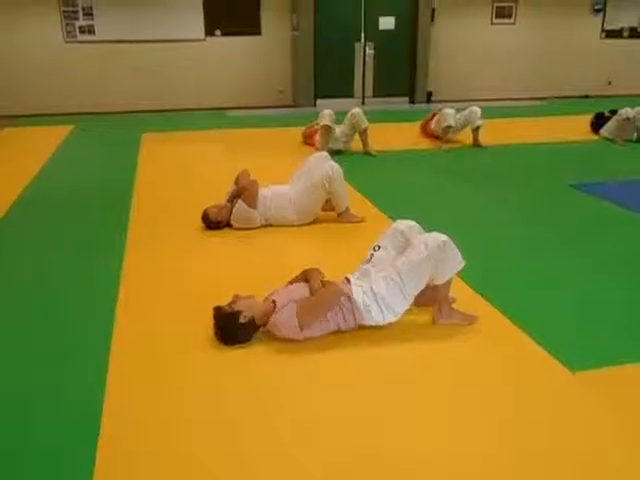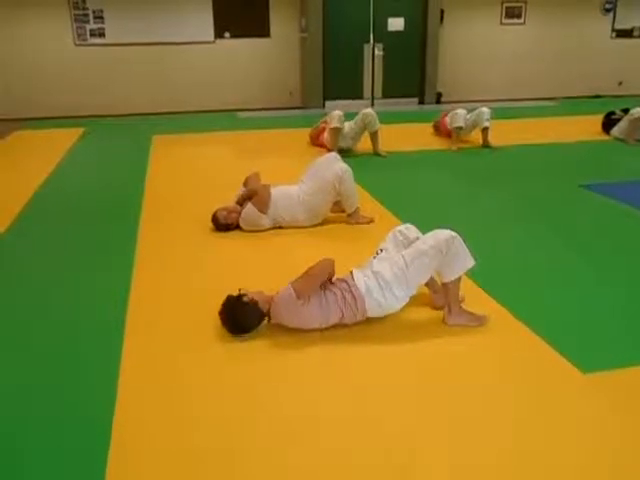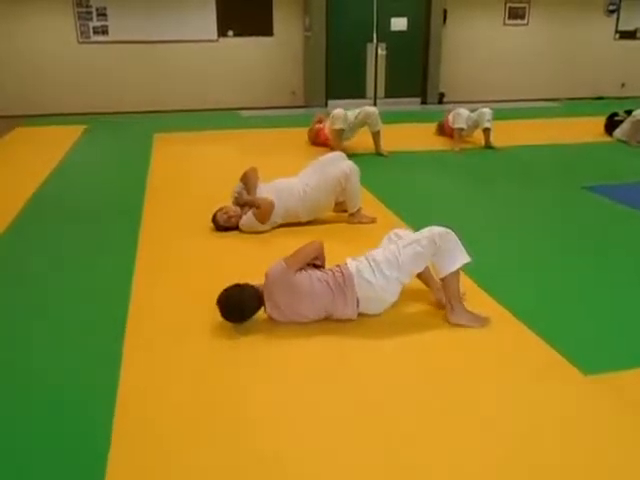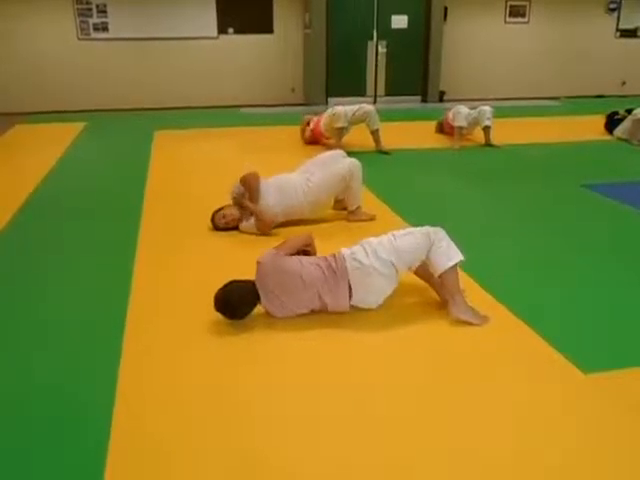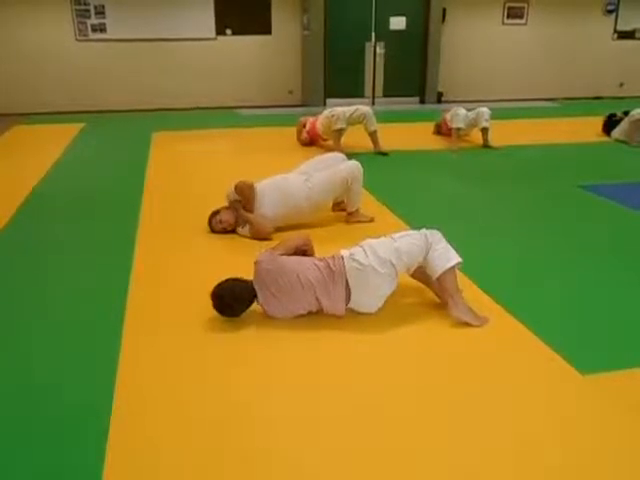
dt=0.4s
person 1, frame 1
left shoulder: (273, 302)
right shoulder: (287, 322)
left elbow: (312, 274)
right elbow: (332, 292)
left wrist: (310, 277)
right wrist: (317, 284)
left hip: (358, 285)
right hip: (374, 301)
left knee: (405, 228)
right knee: (437, 243)
left ankle: (426, 291)
right ankle: (444, 311)
person 1, frame 2
left shoulder: (281, 313)
right shoulder: (286, 301)
right elbow: (326, 265)
left wrist: (320, 278)
right wrist: (322, 277)
left hip: (364, 290)
right hip: (374, 292)
left knee: (405, 231)
right knee: (446, 239)
left ankle: (438, 293)
right ankle: (454, 311)
person 1, frame 3
left shoulder: (277, 313)
right shoulder: (276, 278)
right elbow: (316, 246)
left wrist: (315, 269)
left hip: (364, 301)
right hip: (363, 280)
left knee: (400, 236)
right knee: (440, 236)
left ankle: (440, 293)
right ankle: (455, 309)
person 1, frame 4
left shoulder: (275, 310)
right shoulder: (267, 266)
right elbow: (306, 238)
left wrist: (308, 264)
left hip: (360, 295)
right hip: (358, 267)
left knee: (406, 246)
right knee: (434, 235)
left ankle: (443, 290)
right ankle: (457, 303)
person 1, frame 5
left shoulder: (272, 310)
right shoulder: (265, 266)
right elbow: (304, 239)
left hip: (358, 300)
right hip: (357, 269)
left knee: (405, 252)
right knee: (431, 238)
left ankle: (443, 293)
right ankle: (456, 302)
person 2, frame 1
left shoulder: (233, 201)
right shoulder: (239, 216)
left elbow: (244, 174)
right elbow: (252, 184)
left wrist: (234, 192)
right wrist: (235, 193)
left hip: (291, 193)
right hip: (298, 206)
left knee: (322, 157)
right knee: (332, 169)
left ankle: (328, 202)
right ankle: (344, 213)
person 2, frame 2
left shoulder: (243, 201)
right shoulder: (248, 219)
left elbow: (254, 176)
right elbow: (265, 190)
left wrist: (247, 193)
right wrist: (245, 197)
left hip: (300, 192)
right hip: (307, 207)
left knee: (332, 158)
right knee: (342, 170)
left ankle: (337, 204)
right ankle: (353, 215)
person 2, frame 3
left shoulder: (240, 193)
right shoulder: (247, 223)
left elbow: (252, 171)
right elbow: (268, 205)
left wrist: (250, 197)
right wrist: (250, 200)
left hip: (300, 184)
right hip: (306, 200)
left knee: (339, 157)
right knee: (349, 169)
left ankle: (340, 204)
right ankle: (355, 214)
person 2, frame 4
left shoulder: (238, 192)
right shoulder: (246, 224)
left elbow: (252, 176)
right elbow: (270, 221)
right wrist: (250, 206)
left hip: (299, 178)
right hip: (307, 195)
left knee: (339, 155)
right knee: (352, 165)
left ankle: (339, 201)
right ankle: (354, 212)
person 2, frame 5
left shoulder: (234, 196)
right shoulder: (244, 228)
right elbow: (267, 231)
right wrist: (247, 214)
left hip: (296, 179)
right hip: (306, 196)
left knee: (339, 158)
right knee: (354, 168)
left ankle: (338, 203)
right ankle: (353, 213)
